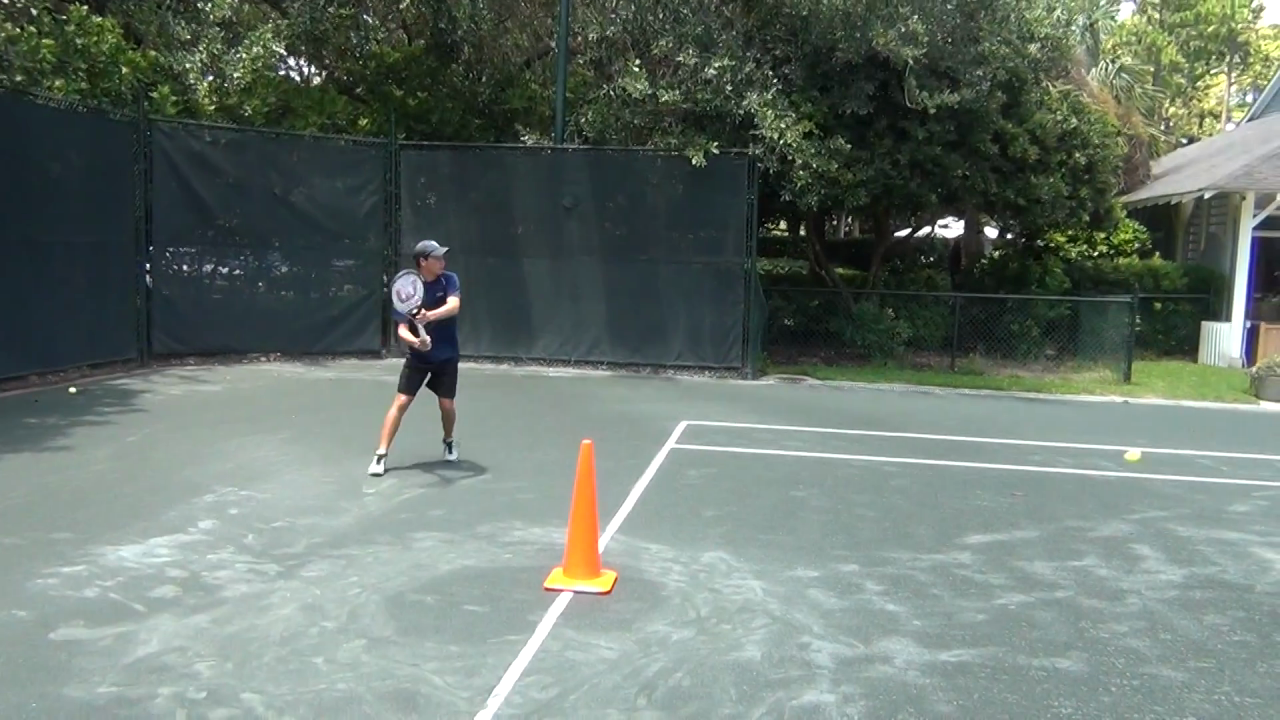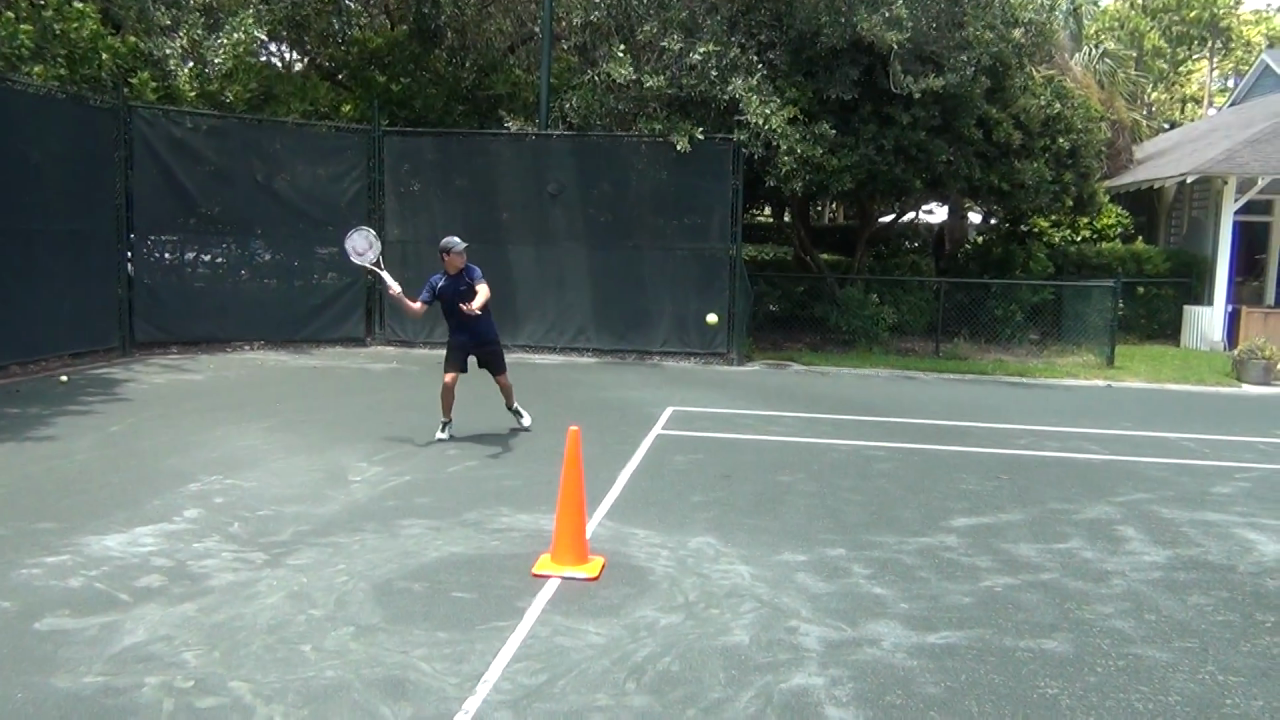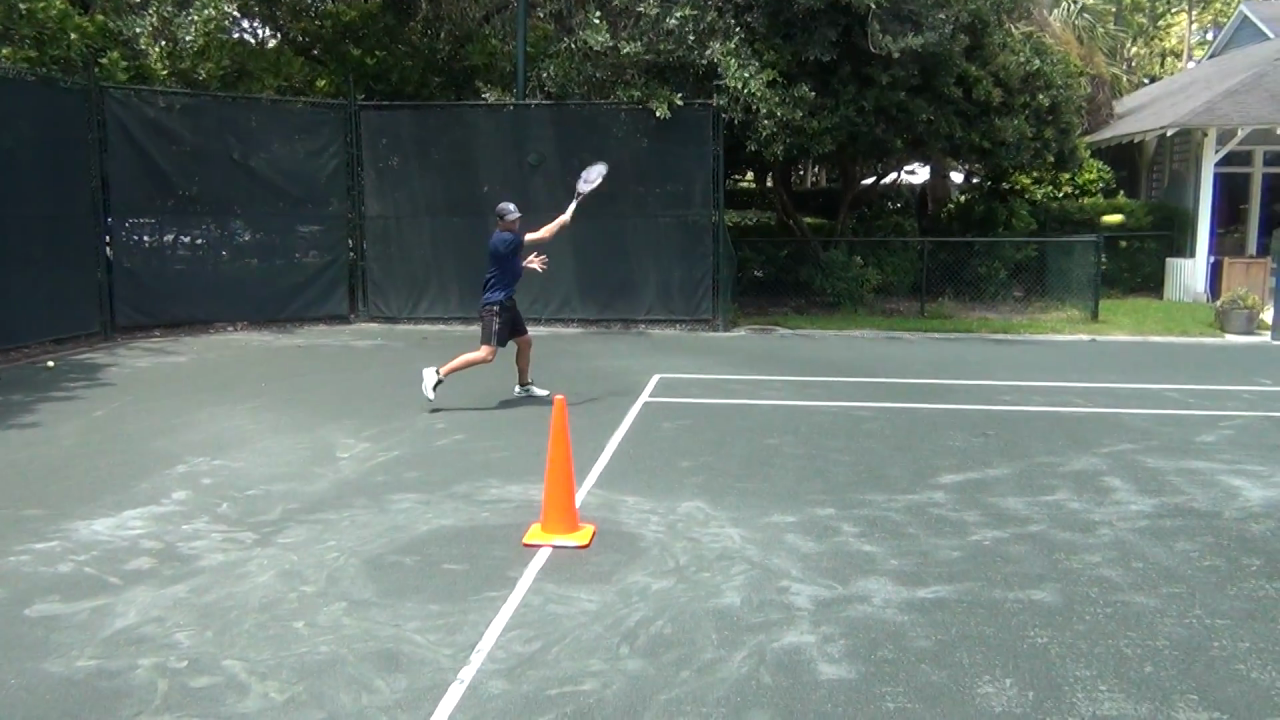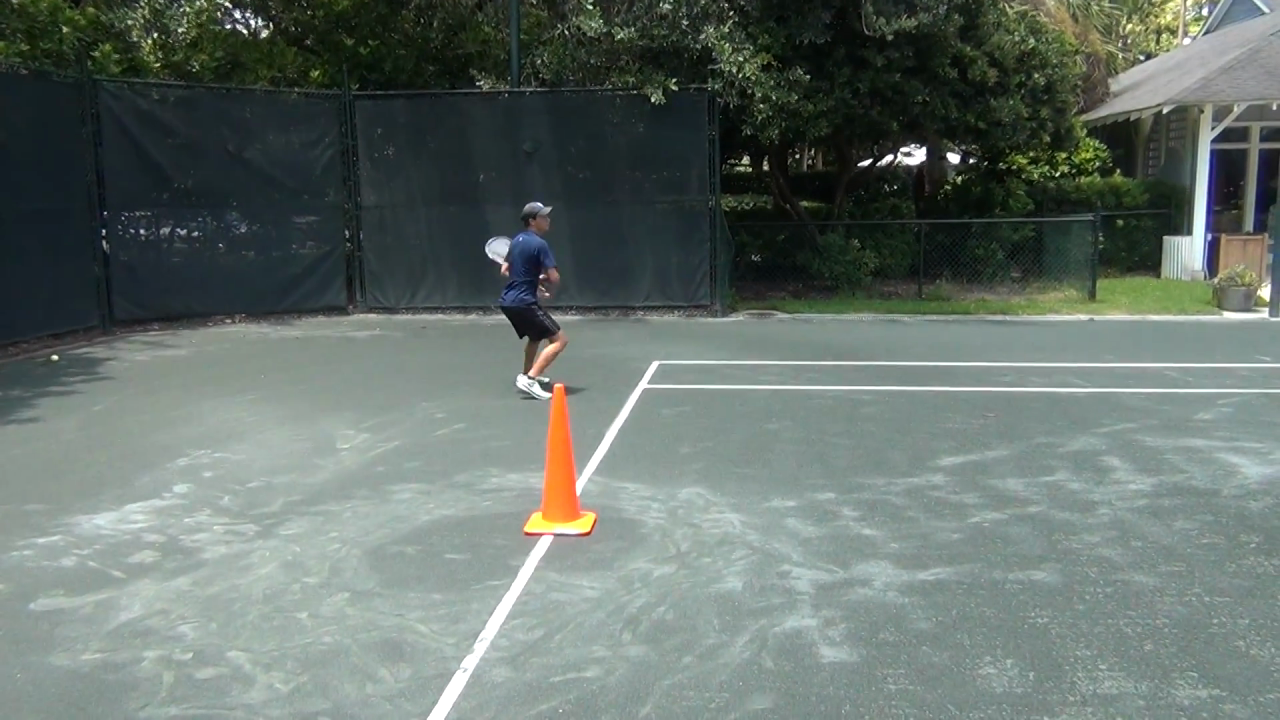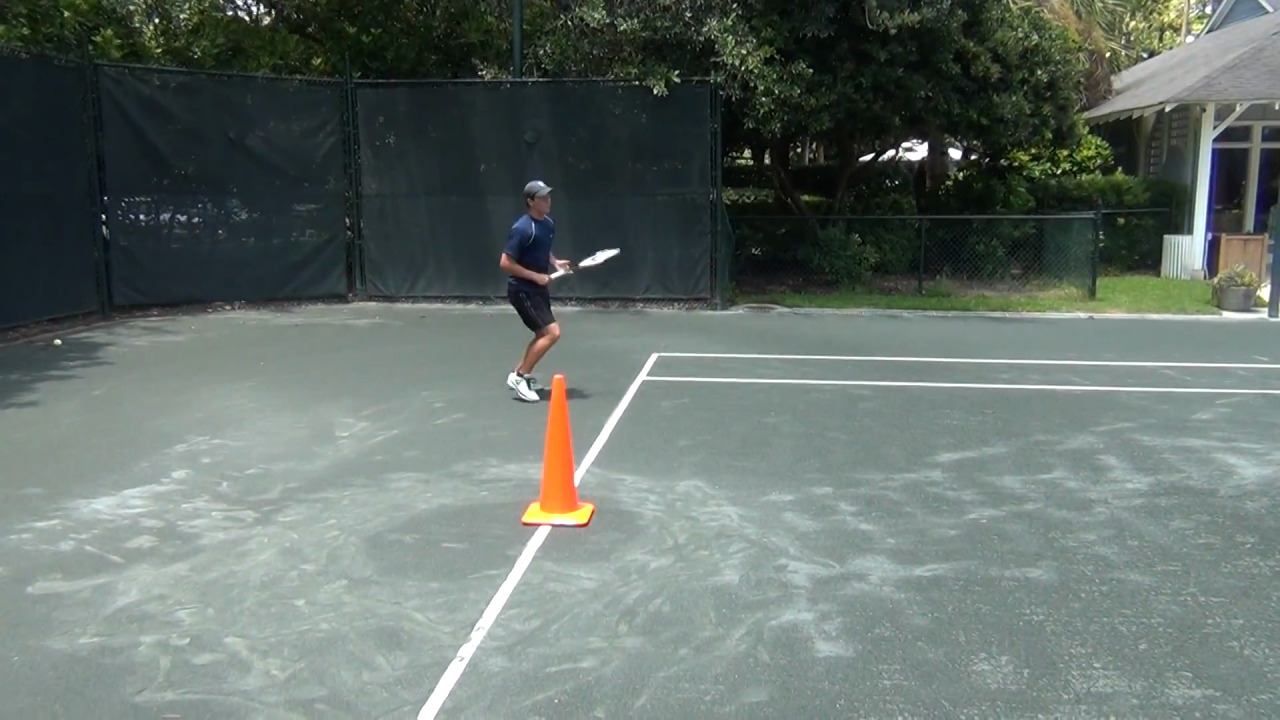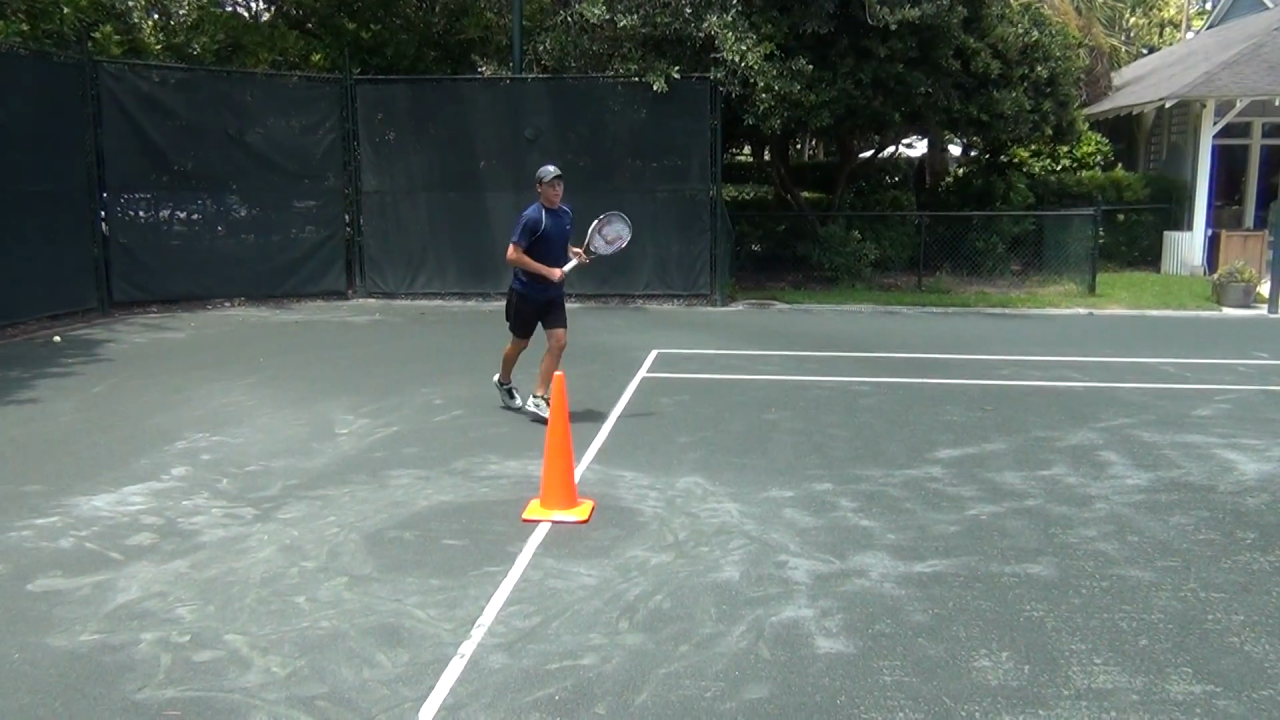
dt=0.4s
person 1, frame 1
left shoulder: (449, 280)
left elbow: (454, 306)
right elbow: (402, 330)
left wrist: (431, 316)
right wrist: (415, 341)
left hip: (447, 356)
right hip: (418, 355)
left knee: (447, 406)
right knee: (400, 403)
left ankle: (448, 442)
right ankle: (381, 455)
person 1, frame 2
left shoulder: (472, 272)
right shoulder: (436, 283)
left elbow: (485, 292)
right elbow: (418, 311)
left wrist: (475, 306)
right wrist: (400, 298)
left hip: (486, 337)
right hip: (459, 339)
left knee: (502, 380)
right knee: (449, 381)
left ankle: (513, 408)
right ankle: (446, 422)
person 1, frame 3
left shoulder: (511, 235)
right shoulder: (506, 239)
right elbow: (541, 236)
left wrist: (526, 264)
right wrist: (562, 220)
left hip: (506, 301)
right hip: (495, 304)
left knee: (525, 342)
right knee: (486, 355)
left ankle: (524, 385)
right ankle: (438, 374)
person 1, frame 4
left shoulder: (517, 241)
right shoulder: (539, 244)
left elbow: (504, 270)
right elbow: (555, 279)
right wrist: (541, 278)
left hip: (508, 302)
right hip: (524, 303)
left knee: (535, 336)
right knee: (559, 340)
left ankle: (529, 375)
right ankle: (530, 379)
person 1, frame 5
left shoulder: (548, 223)
right shoulder: (522, 229)
right elbow: (505, 263)
left wrist: (554, 262)
right wrist: (536, 276)
left hip: (534, 289)
right hip: (523, 290)
left knee: (544, 335)
right knee: (552, 333)
left ankle: (522, 373)
right ankle: (519, 376)
person 1, frame 6
left shoulder: (566, 214)
right shoulder: (532, 217)
right elbow: (513, 255)
left wrist: (572, 252)
right wrist: (548, 271)
left hip: (553, 293)
right hip: (526, 291)
left knee: (559, 342)
right knee: (519, 343)
left ankle: (538, 399)
right ankle: (504, 381)
